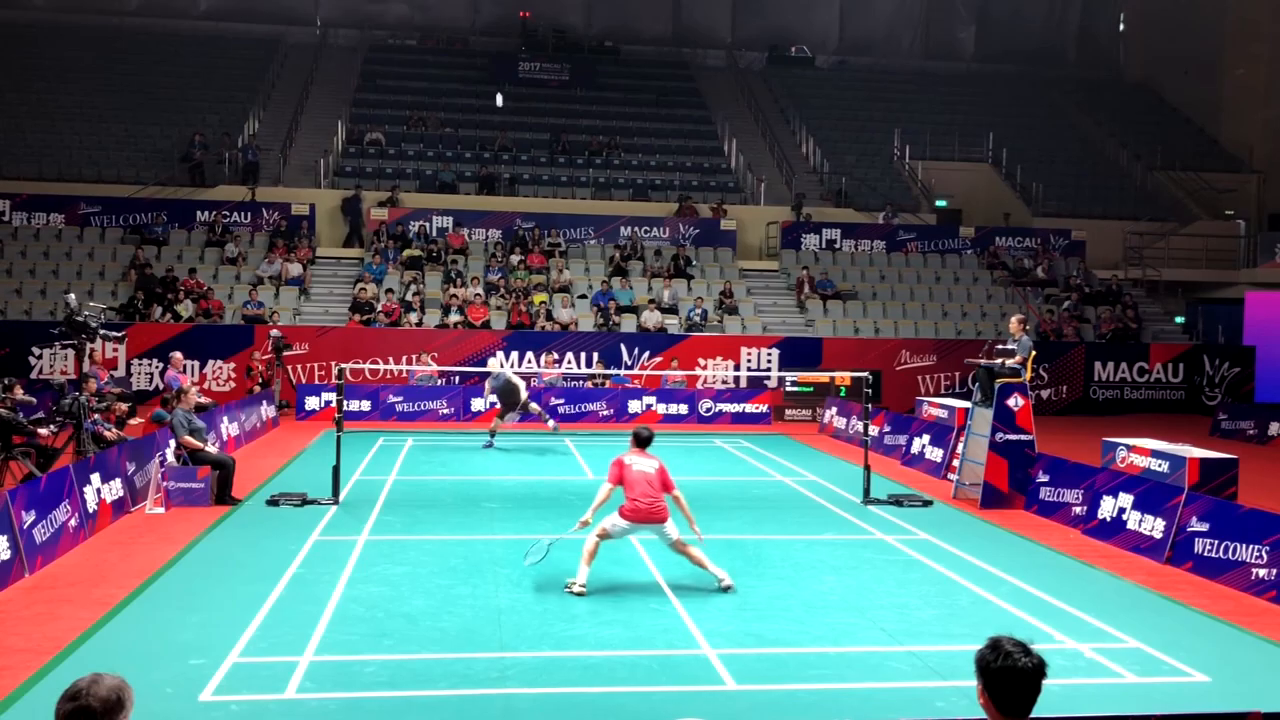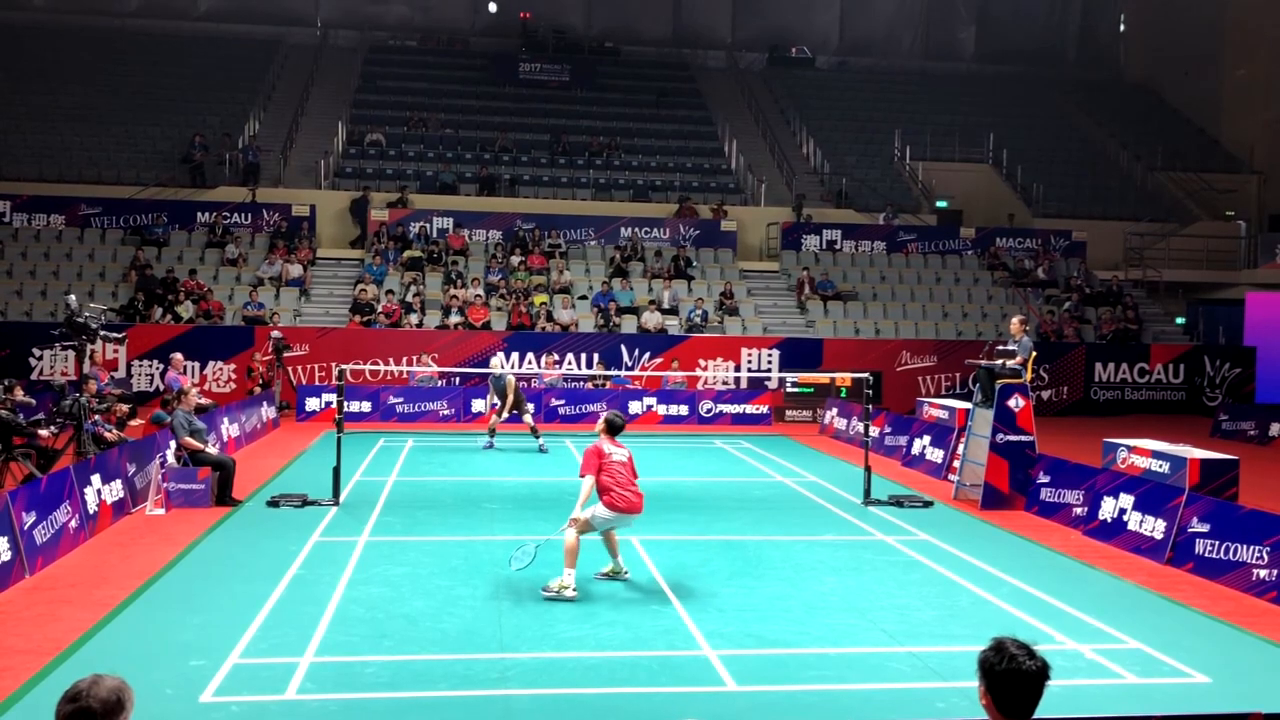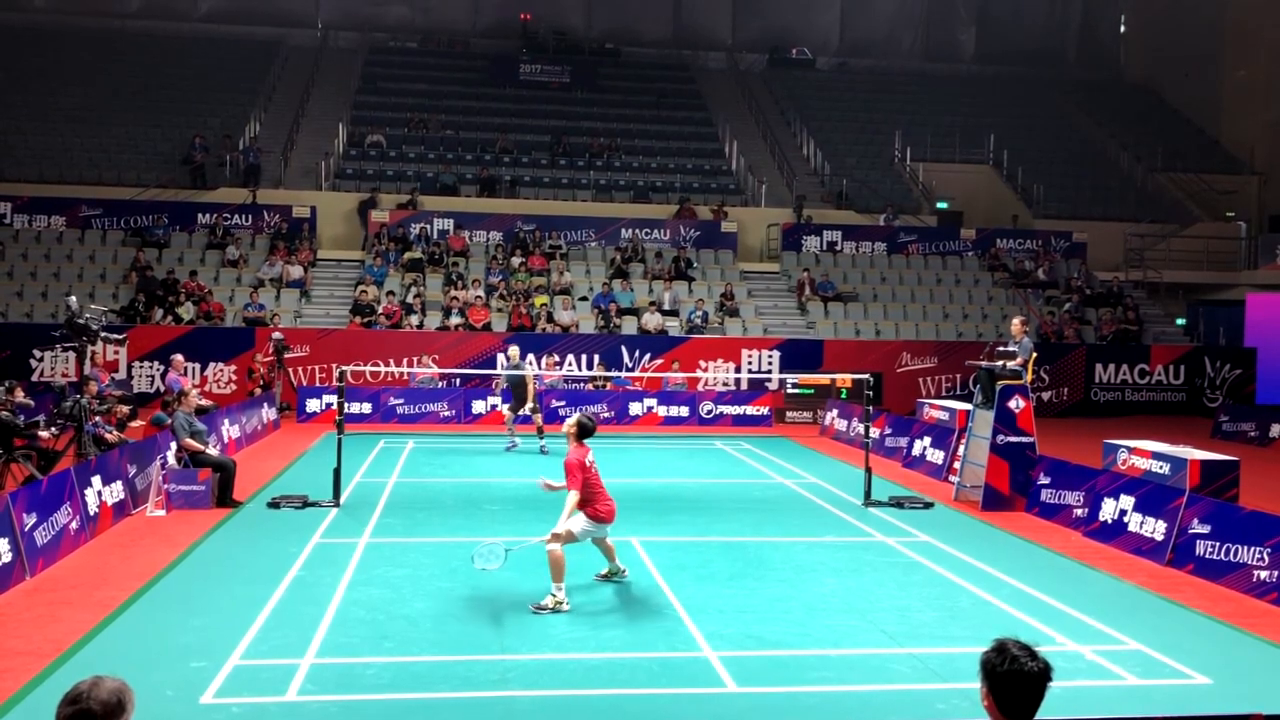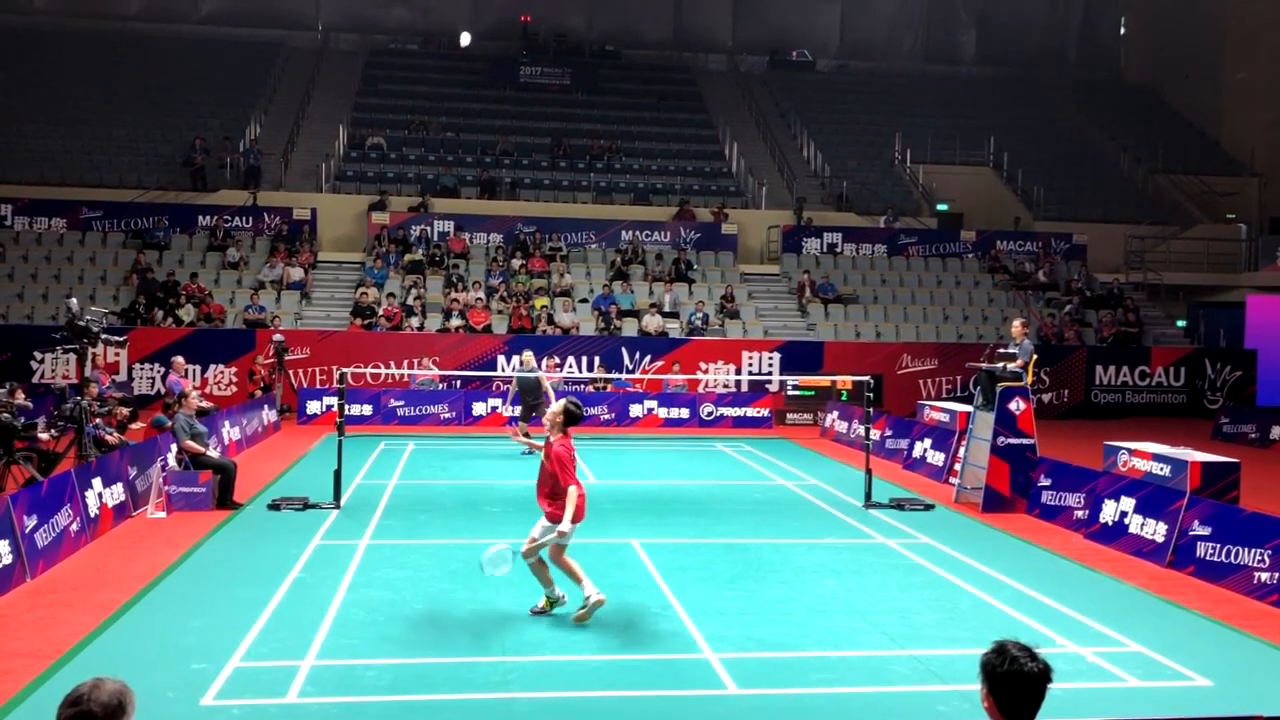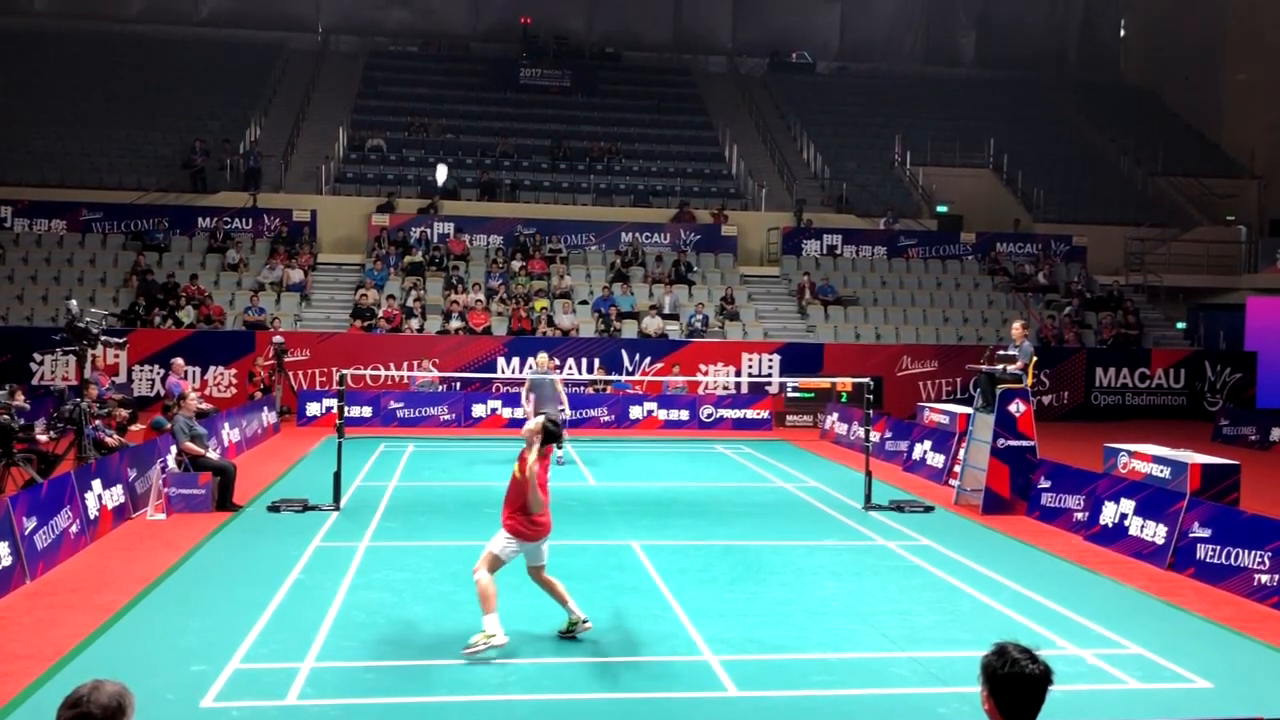
dt=1s
person 1, frame 1
left shoulder: (621, 460)
right shoulder: (657, 463)
left elbow: (608, 488)
right elbow: (676, 495)
left wrist: (590, 513)
right wrist: (692, 523)
left hip: (632, 513)
right hip: (659, 515)
left knee: (596, 535)
right knee: (680, 546)
left ankle: (580, 581)
right ankle: (721, 575)
person 1, frame 2
left shoulder: (595, 449)
right shoulder: (625, 450)
left elbow: (589, 481)
left wrist: (577, 509)
left hip: (616, 504)
right hip: (636, 505)
left knee: (573, 530)
right knee: (604, 526)
left ankle: (567, 584)
right ankle: (618, 569)
person 1, frame 3
left shoulder: (573, 458)
right shoulder: (584, 450)
left elbow: (575, 494)
left wrist: (561, 524)
right wrist: (557, 486)
left hip: (595, 513)
right hip: (606, 508)
left knee: (553, 542)
right knee: (598, 537)
left ankle: (558, 598)
right ankle: (616, 569)
person 1, frame 4
left shoulder: (560, 450)
right shoulder: (556, 437)
left elbow: (571, 488)
left wrist: (566, 521)
right wrist: (525, 441)
left hip: (559, 511)
right hip: (562, 510)
left knee: (529, 552)
right knee: (557, 556)
left ankle: (553, 596)
right ankle: (590, 593)
person 1, frame 5
left shoulder: (533, 467)
right shoulder: (539, 450)
left elbow: (538, 507)
left wrist: (532, 478)
left hip: (520, 529)
right hip: (538, 527)
left knee: (482, 570)
right knee: (538, 575)
left ankle: (492, 631)
right ankle: (577, 618)
